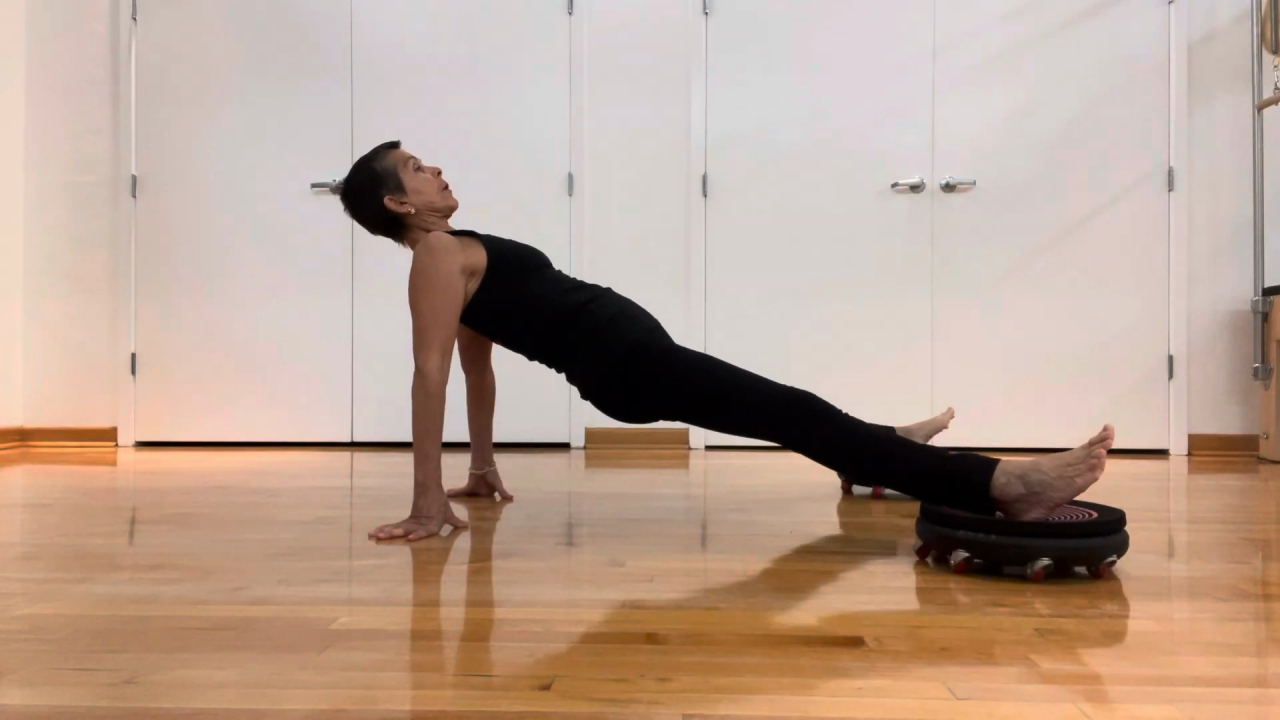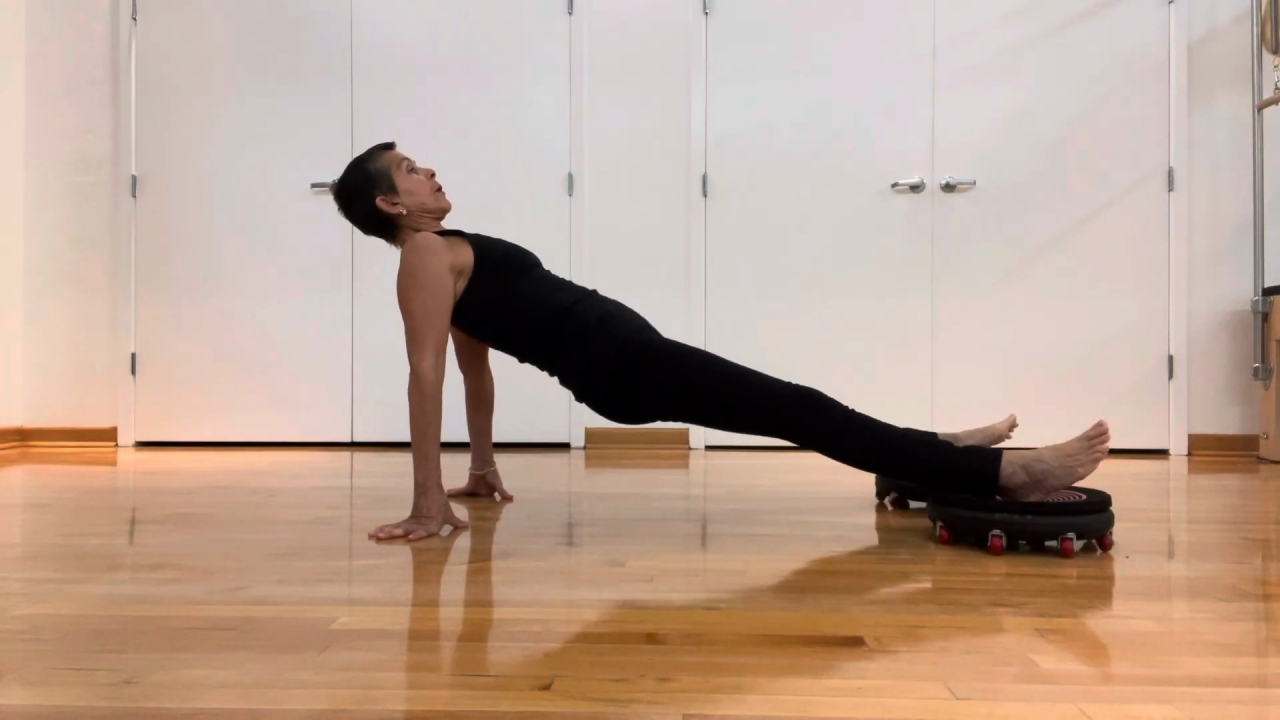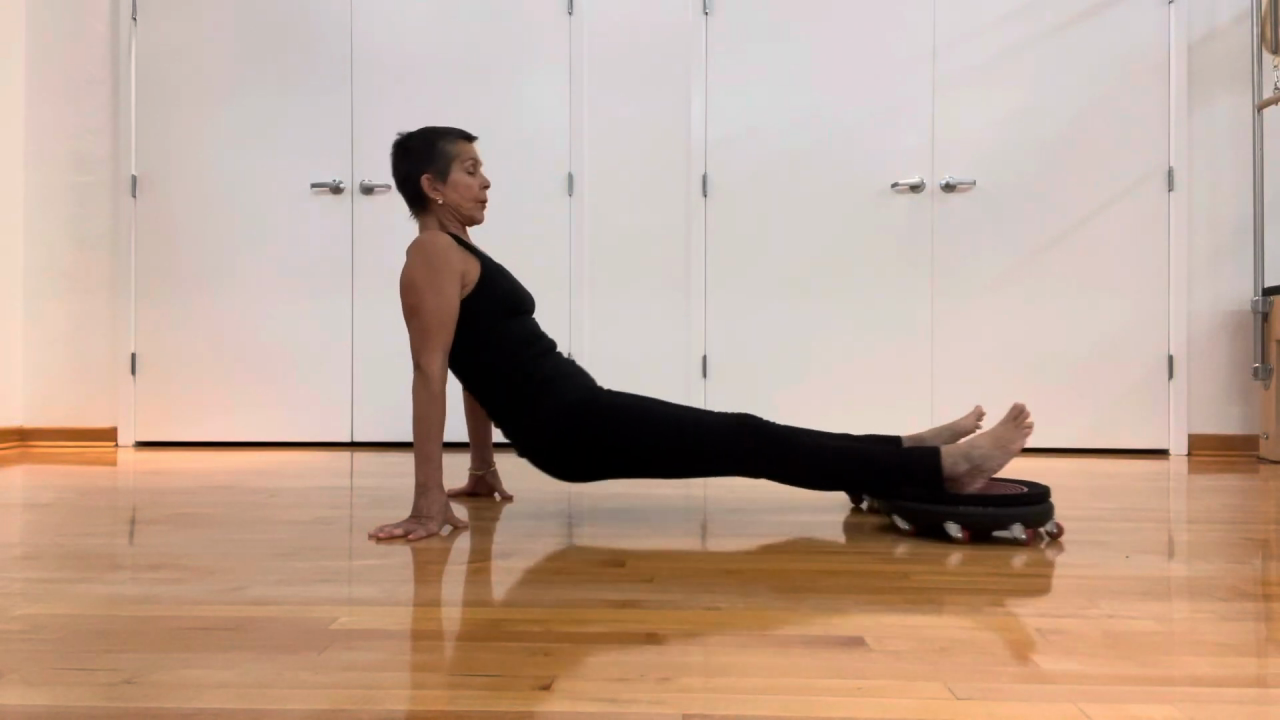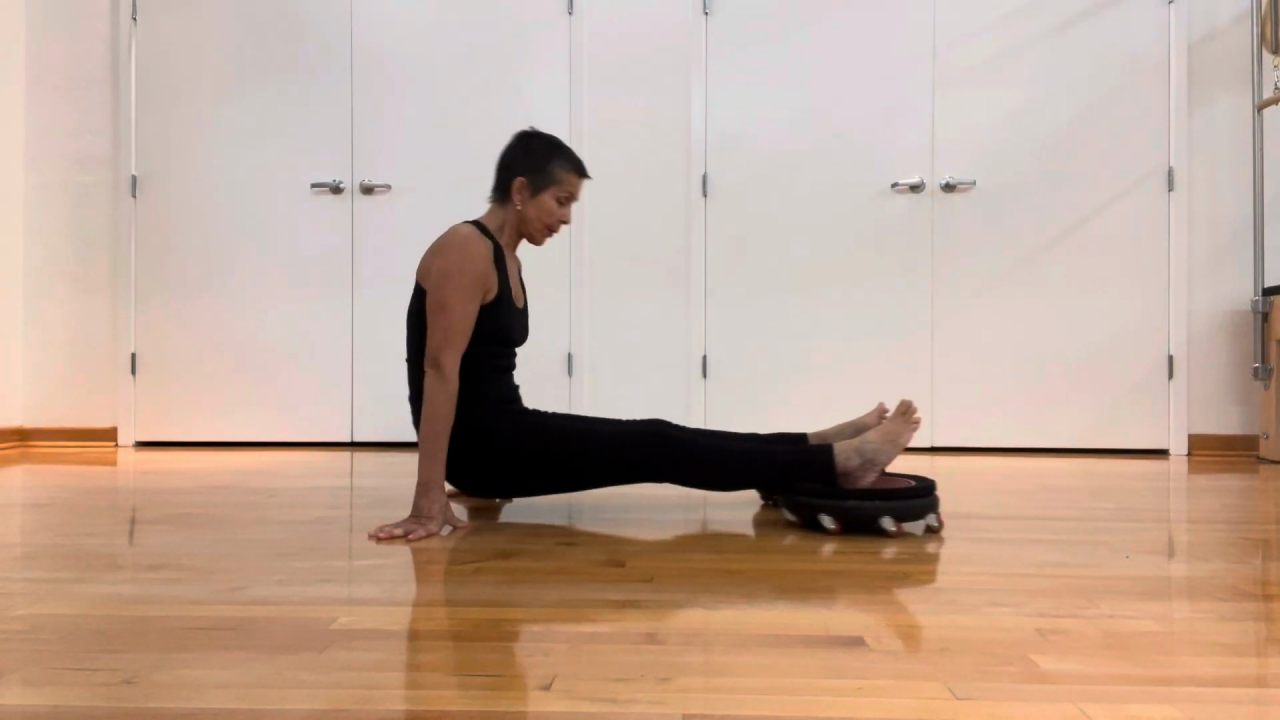
dt=0.5s
person 1, frame 1
left shoulder: (460, 255)
right shoulder: (437, 256)
left elbow: (478, 364)
right elbow: (432, 373)
right wrist: (429, 500)
left hip: (630, 346)
right hip: (624, 363)
left knee: (789, 412)
right knee: (795, 416)
left ankle: (888, 444)
right ankle: (1003, 484)
person 1, frame 2
left shoulder: (451, 255)
right shoulder: (424, 254)
left elbow: (475, 365)
right elbow: (426, 373)
right wrist: (428, 503)
left hip: (622, 349)
right hip: (617, 363)
left knee: (791, 410)
right knee: (799, 414)
left ankle: (940, 453)
right ankle: (1003, 473)
person 1, frame 3
left shoulder: (461, 251)
right shoulder: (432, 255)
left elbow: (485, 361)
right elbow: (429, 371)
left wrist: (483, 468)
right wrist: (428, 501)
left hip: (573, 410)
right hip: (563, 427)
left knee: (739, 432)
right knee: (746, 444)
left ankle: (916, 451)
right ankle: (943, 468)
person 1, frame 4
left shoulder: (506, 254)
right shoulder: (463, 251)
right elbow: (441, 368)
right wrist: (430, 499)
left hip: (503, 430)
right hip: (477, 444)
left knee: (656, 439)
right knee: (654, 449)
left ankle: (820, 449)
right ankle: (838, 464)
